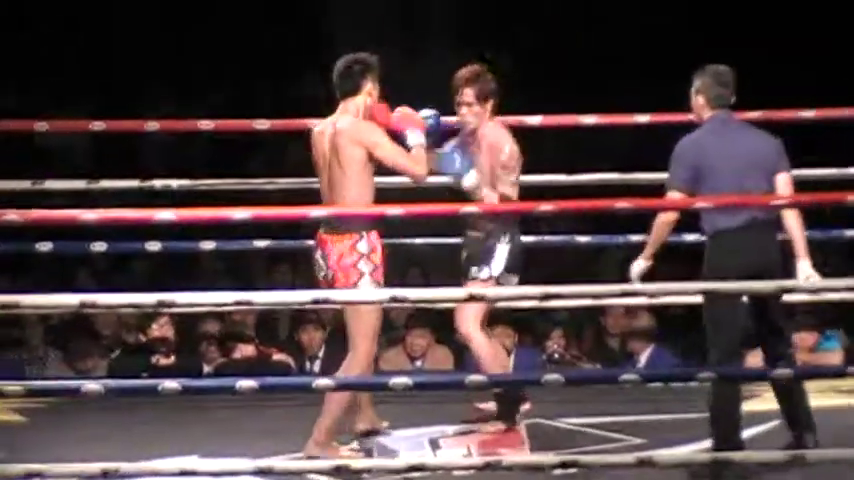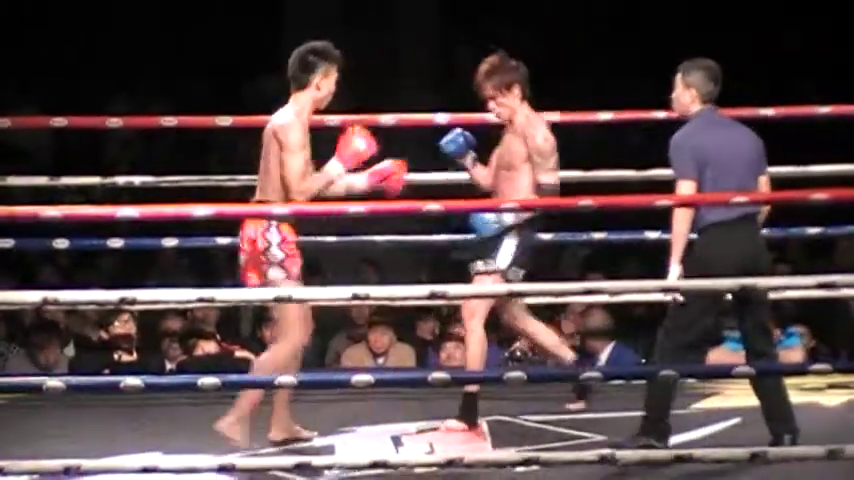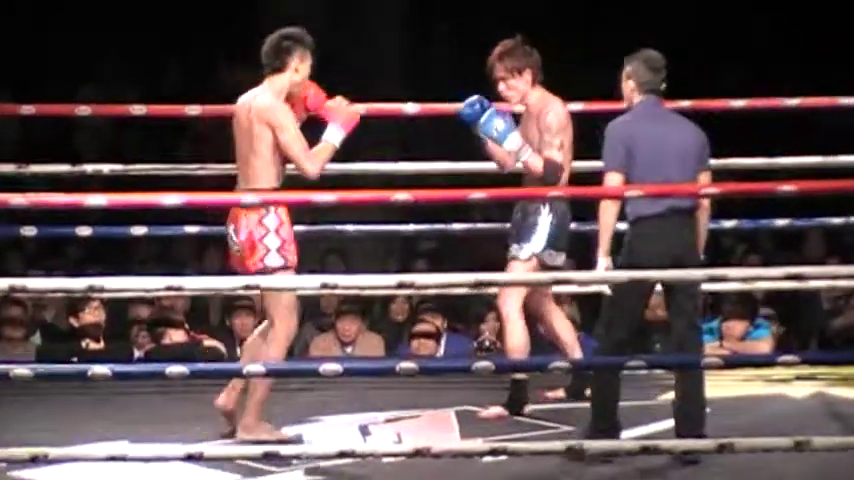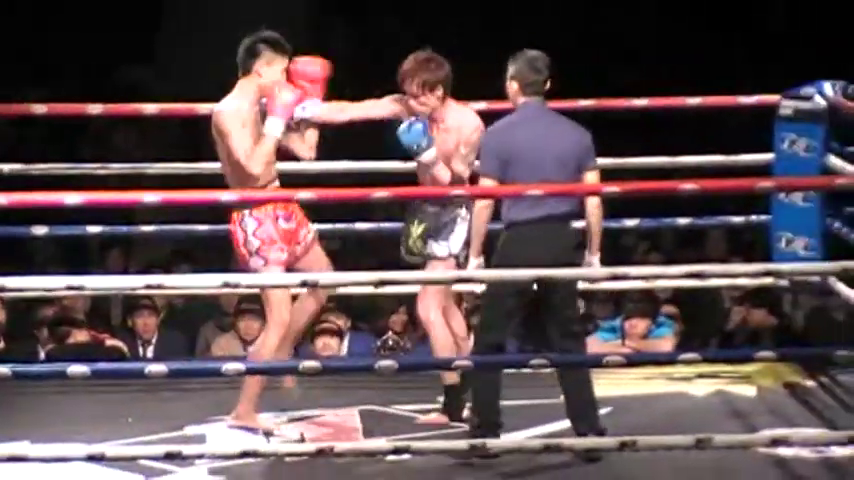
dt=1s
person 1, frame 1
left shoulder: (319, 131)
right shoulder: (361, 129)
right elbow: (417, 170)
right wrist: (415, 133)
left hip: (328, 241)
right hip: (357, 243)
left knee: (362, 334)
right knee: (363, 350)
left ankle: (365, 415)
right ankle: (320, 439)
person 1, frame 2
left shoulder: (289, 120)
right shoulder: (291, 125)
left elbow: (314, 184)
right elbow: (298, 192)
left wrist: (366, 177)
right wrist: (341, 161)
left hip: (274, 233)
right hip: (270, 235)
left knee: (294, 329)
right knee: (293, 338)
left ankle: (281, 424)
right ankle: (235, 419)
person 1, frame 3
left shoulder: (247, 102)
right shoulder: (273, 106)
right elbow: (310, 167)
left wrist: (297, 116)
right wrist: (337, 128)
left hip: (249, 216)
right hip: (265, 218)
left knee: (279, 317)
right knee: (285, 327)
left ankle: (233, 394)
right ankle: (250, 421)
person 1, frame 4
left shoulder: (262, 105)
right shoulder: (228, 111)
left elbow: (305, 148)
right elbow: (254, 167)
left wrist: (311, 99)
right wrist: (279, 119)
left hip: (280, 209)
right hip: (255, 216)
left knee: (322, 285)
right knee: (280, 320)
left ankle: (276, 362)
right ankle: (245, 411)
person 2, frame 1
left shoulder: (691, 146)
right shoulder: (766, 141)
left elbow: (671, 212)
right elbow: (788, 202)
left wrist: (645, 255)
right wrist: (803, 259)
left hip: (726, 251)
right hip: (765, 246)
left knee: (725, 354)
right knee: (776, 343)
left ankle: (727, 449)
right ankle: (803, 431)
person 2, frame 2
left shoulder: (686, 138)
right shoulder: (748, 137)
left elbow: (684, 203)
right elbow: (763, 201)
left wrist: (675, 262)
left hip: (713, 246)
right hip: (751, 244)
left knee: (676, 342)
right knee: (760, 342)
left ankle: (653, 433)
right ankle: (783, 430)
person 2, frame 3
left shoulder: (621, 128)
right shoulder: (691, 131)
left elbow: (612, 196)
right elbow: (704, 200)
left wrist: (603, 253)
right wrist: (696, 249)
left hip: (645, 237)
right hip: (684, 236)
left knee: (613, 337)
right knee: (688, 338)
left ankle: (603, 434)
right ankle: (692, 436)
person 2, frame 4
left shoulder: (498, 135)
right shoulder: (576, 134)
left elbow: (485, 203)
right elbow: (593, 202)
left wrist: (474, 254)
right wrist: (593, 251)
left hip: (517, 243)
right hip: (560, 241)
left knee: (488, 339)
right knee: (568, 339)
left ankle: (485, 432)
right ankle: (588, 434)
person 3, frame 1
left shoulder: (504, 147)
right shoulder: (466, 135)
left elbow: (505, 208)
right elbow: (433, 168)
left wrist: (468, 177)
left hip: (498, 241)
right hip: (476, 239)
left knee: (466, 324)
right knee: (476, 324)
left ankle: (506, 409)
right ankle: (512, 393)
person 3, frame 2
left shoulder: (536, 131)
right shoulder: (510, 130)
left elbow: (549, 194)
right elbow: (490, 181)
left wrist: (505, 218)
right wrist: (466, 157)
left hip: (513, 233)
right hip: (503, 233)
left knee: (472, 314)
right knee: (516, 317)
left ankle: (468, 412)
person 3, frame 3
left shoulder: (552, 111)
right shoulder: (527, 112)
left elbow: (552, 174)
right elbow: (507, 163)
left wrist: (514, 141)
right wrist: (483, 128)
left hip: (546, 212)
right hip: (533, 211)
left knee: (509, 302)
right knee: (541, 302)
left ankle: (516, 396)
person 3, frame 4
left shoulder: (470, 125)
right shoulder: (405, 107)
left elbow: (459, 184)
right elbow: (346, 112)
left wrist: (426, 152)
left hip: (455, 214)
right hip: (425, 210)
left knee: (428, 306)
right knee: (446, 303)
left ankle: (454, 403)
